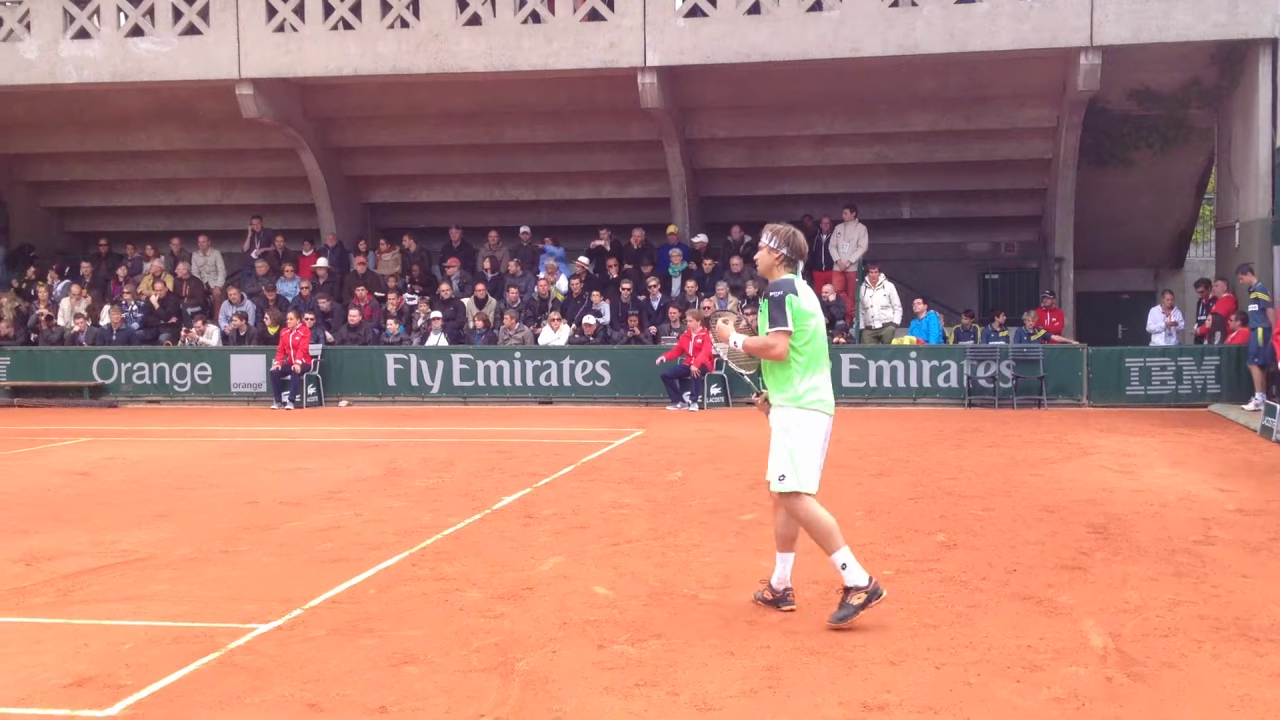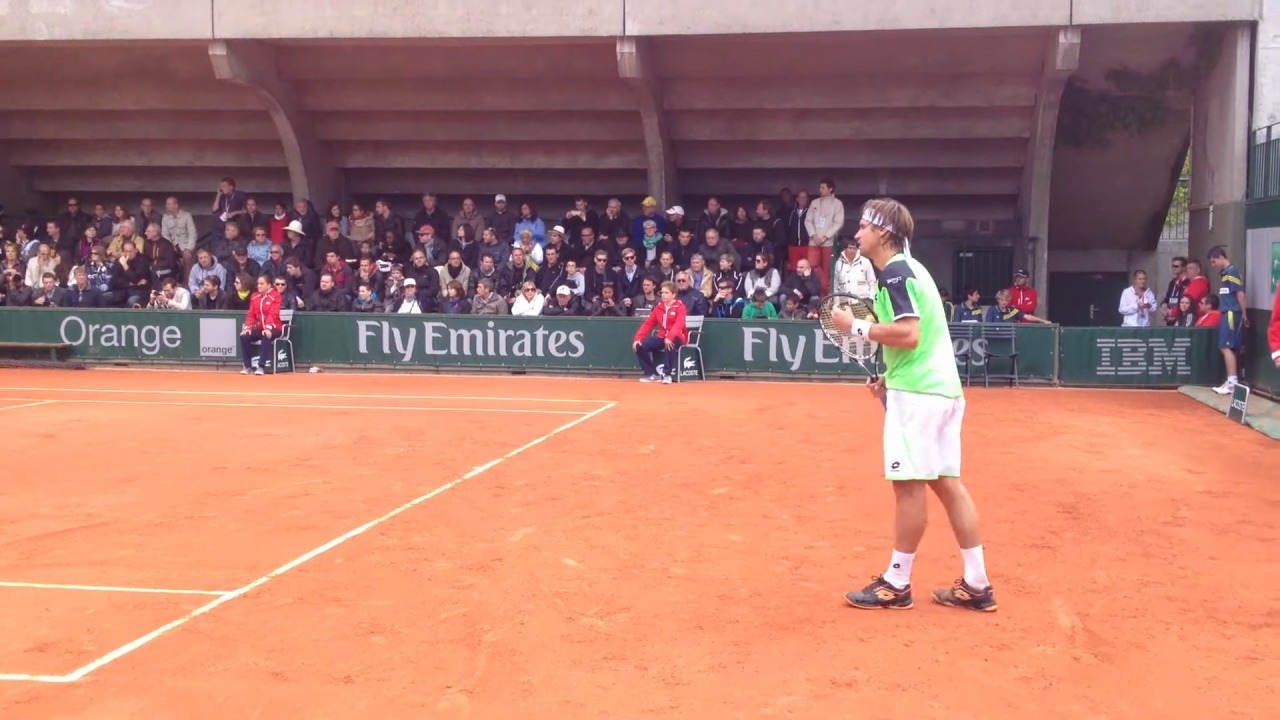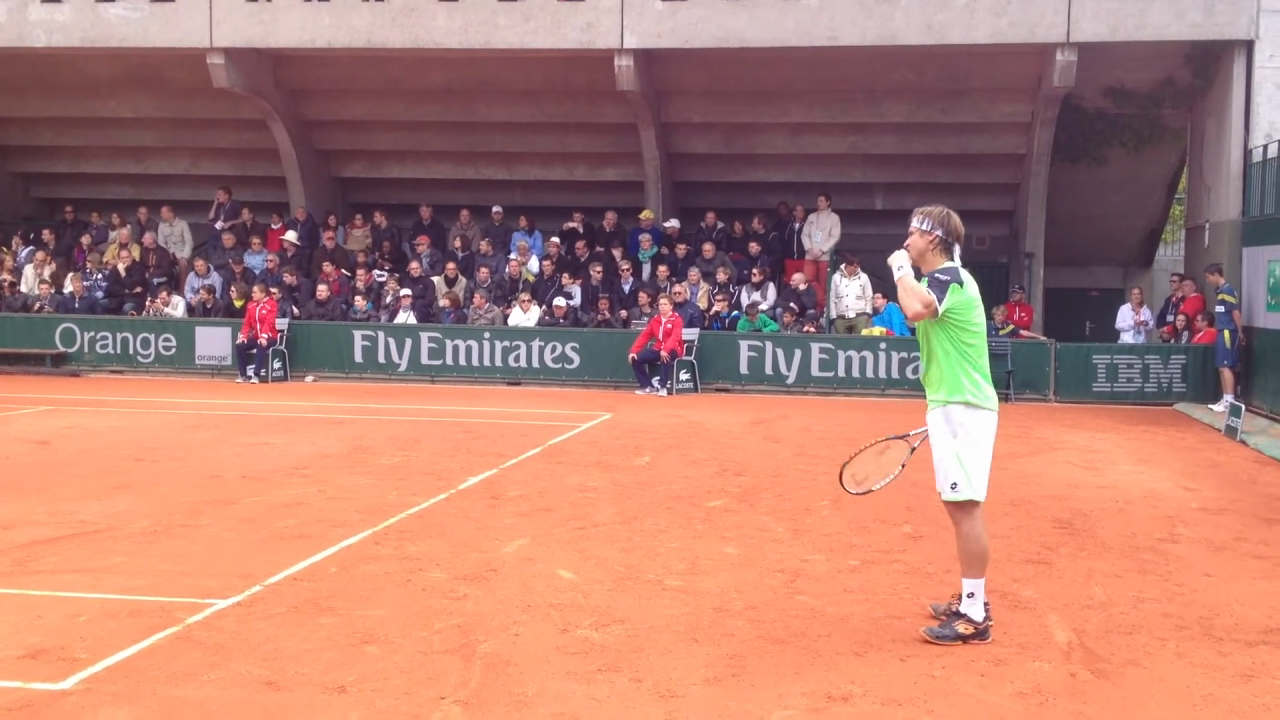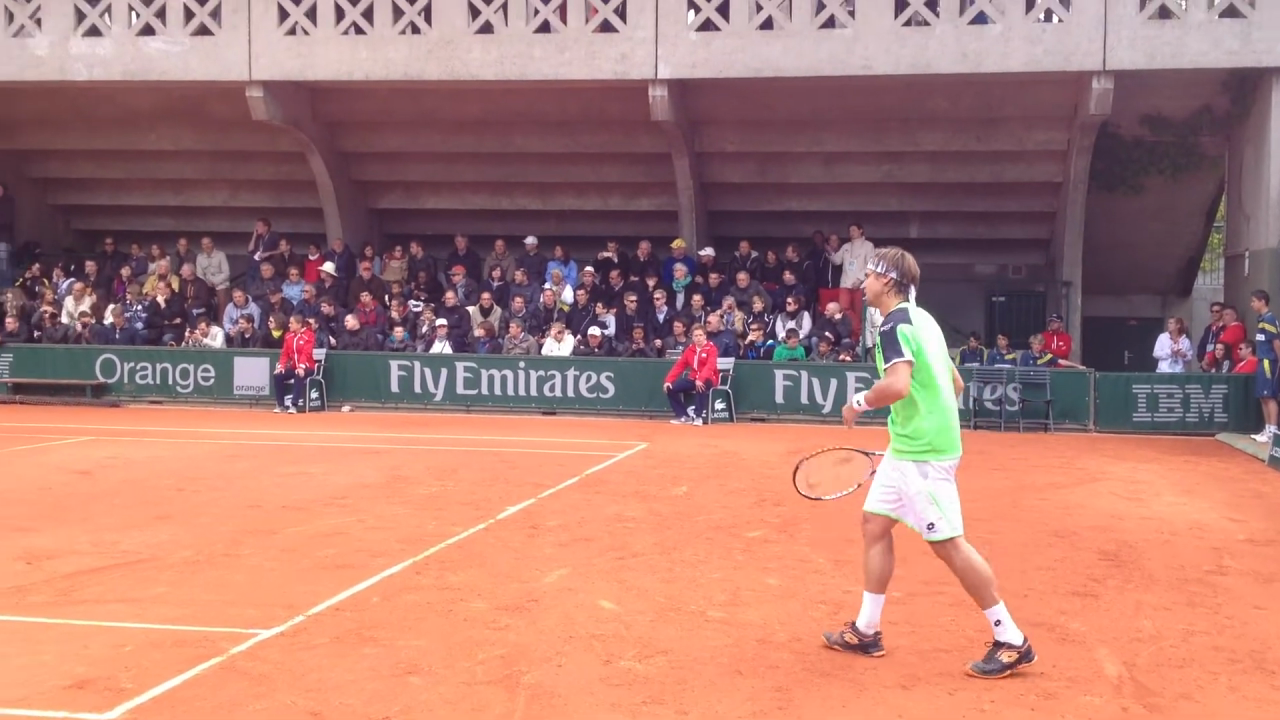
dt=0.7s
person 1, frame 1
left shoulder: (781, 289)
right shoulder: (801, 291)
left elbow: (776, 348)
left wrist: (732, 338)
right wrist: (772, 393)
left hip: (799, 409)
right hip: (807, 405)
left knee: (796, 498)
right knee: (782, 495)
left ankle: (859, 581)
right ankle: (780, 585)
person 1, frame 2
left shoulder: (894, 272)
right shoulder: (908, 269)
left elbow: (908, 335)
left wrist: (855, 325)
right wrist: (889, 376)
left hip: (917, 392)
right hip: (942, 388)
left knee: (908, 484)
right knee: (947, 485)
left ankle: (896, 583)
right ankle: (976, 584)
person 1, frame 3
left shoulder: (948, 278)
right shoulder: (945, 280)
left elbow: (914, 310)
left wrist: (900, 267)
left hip: (962, 409)
right hip: (950, 407)
left knee: (964, 506)
right knee: (959, 506)
left ankle: (974, 616)
right ankle: (972, 599)
person 1, frame 4
left shoulder: (896, 324)
right shoulder: (919, 319)
left elbow: (899, 386)
right elbow: (955, 384)
left wrist: (859, 403)
left hip: (922, 452)
right hip: (908, 448)
left knee: (949, 544)
right knee: (875, 526)
left ankle: (1011, 640)
right ankle: (866, 630)
